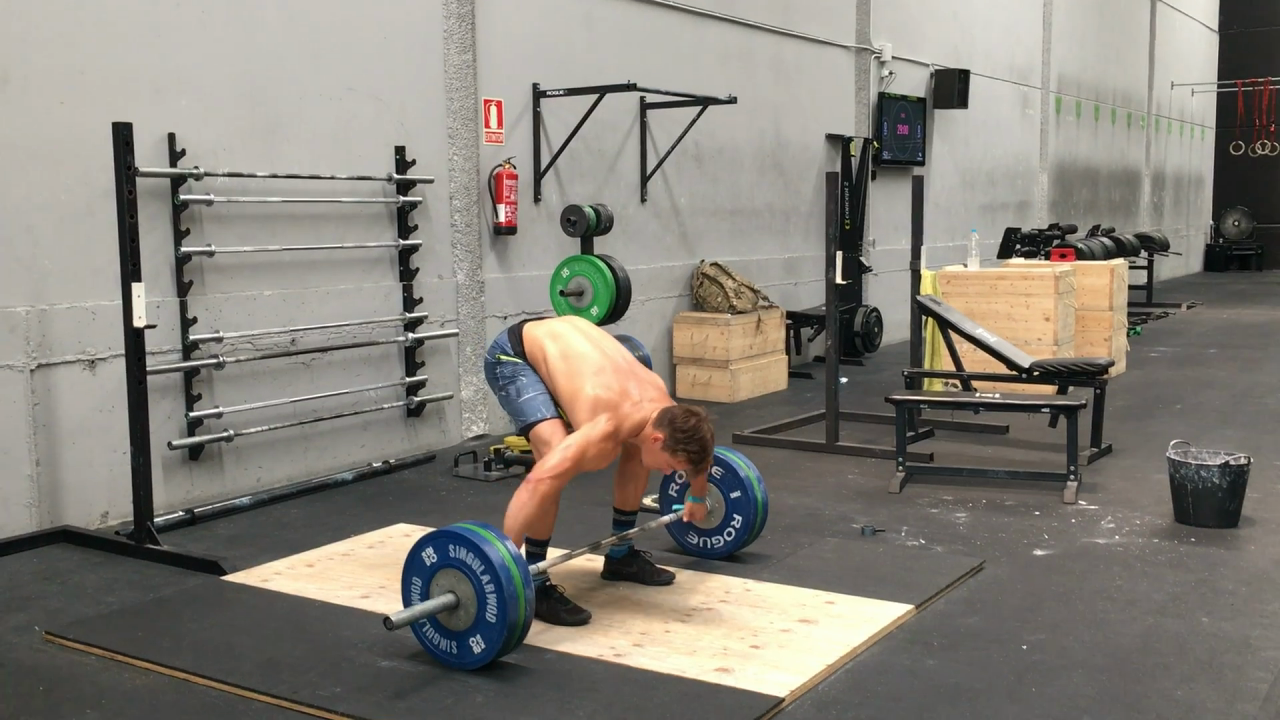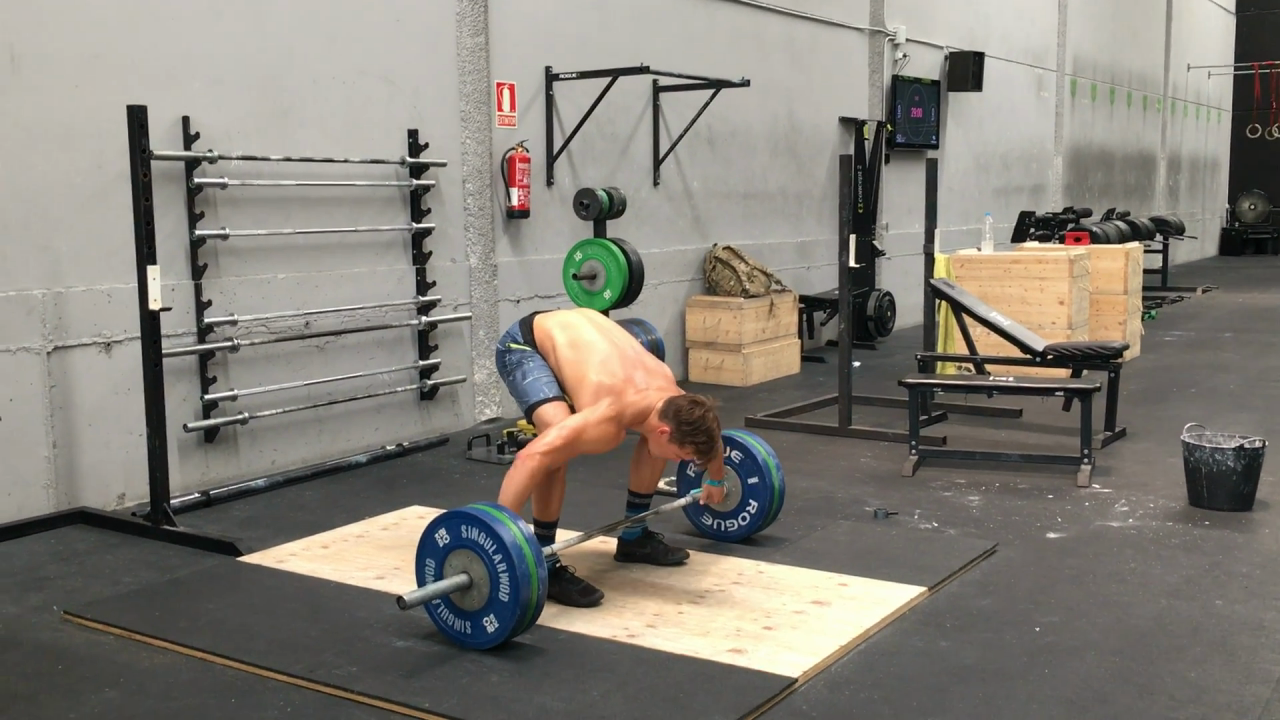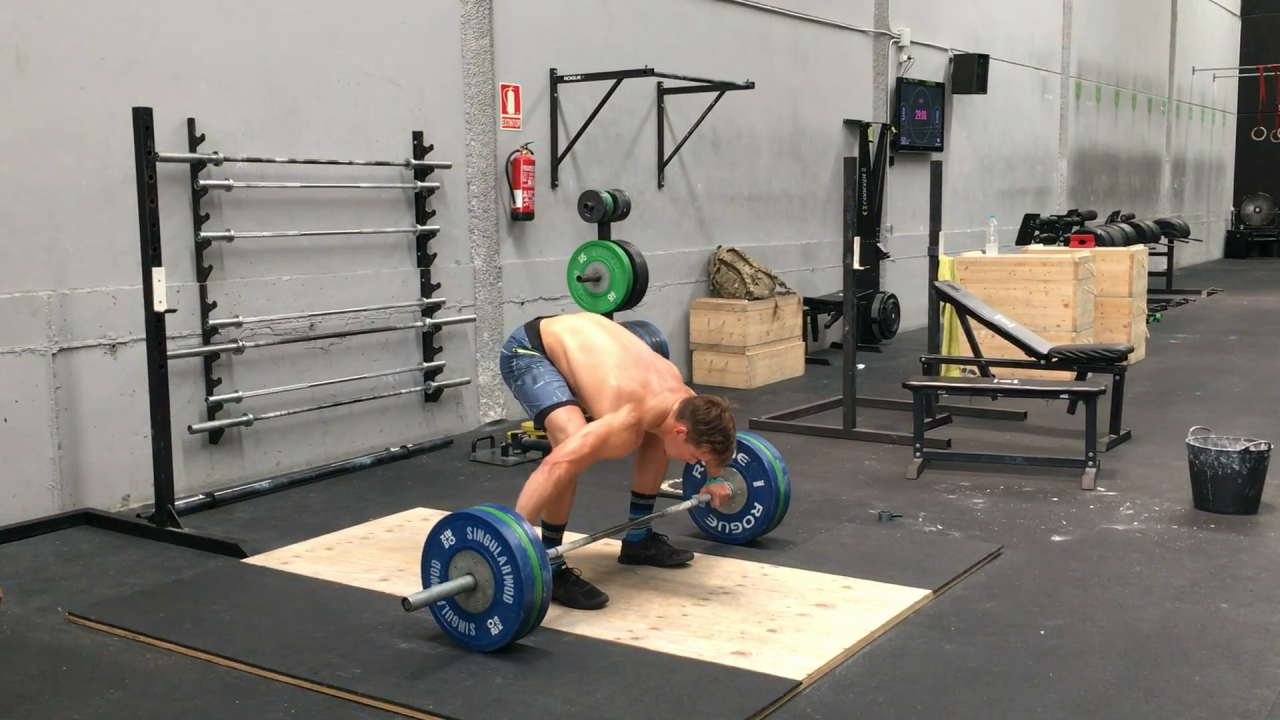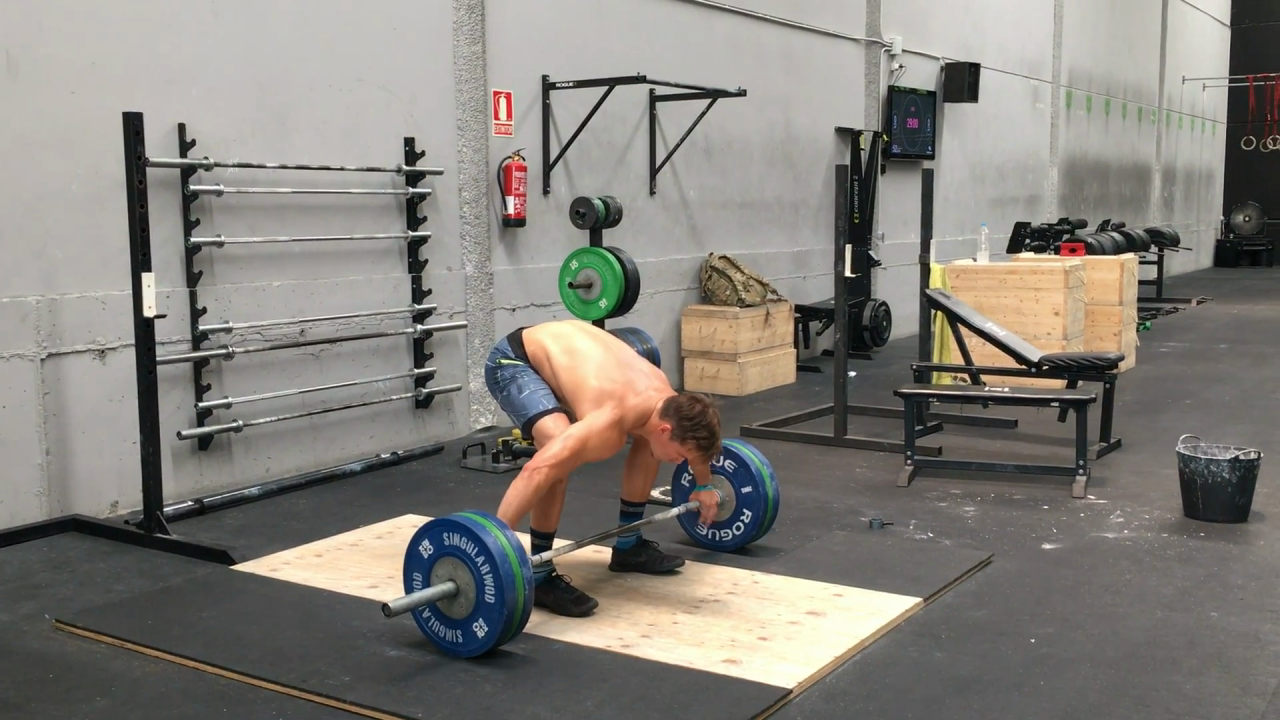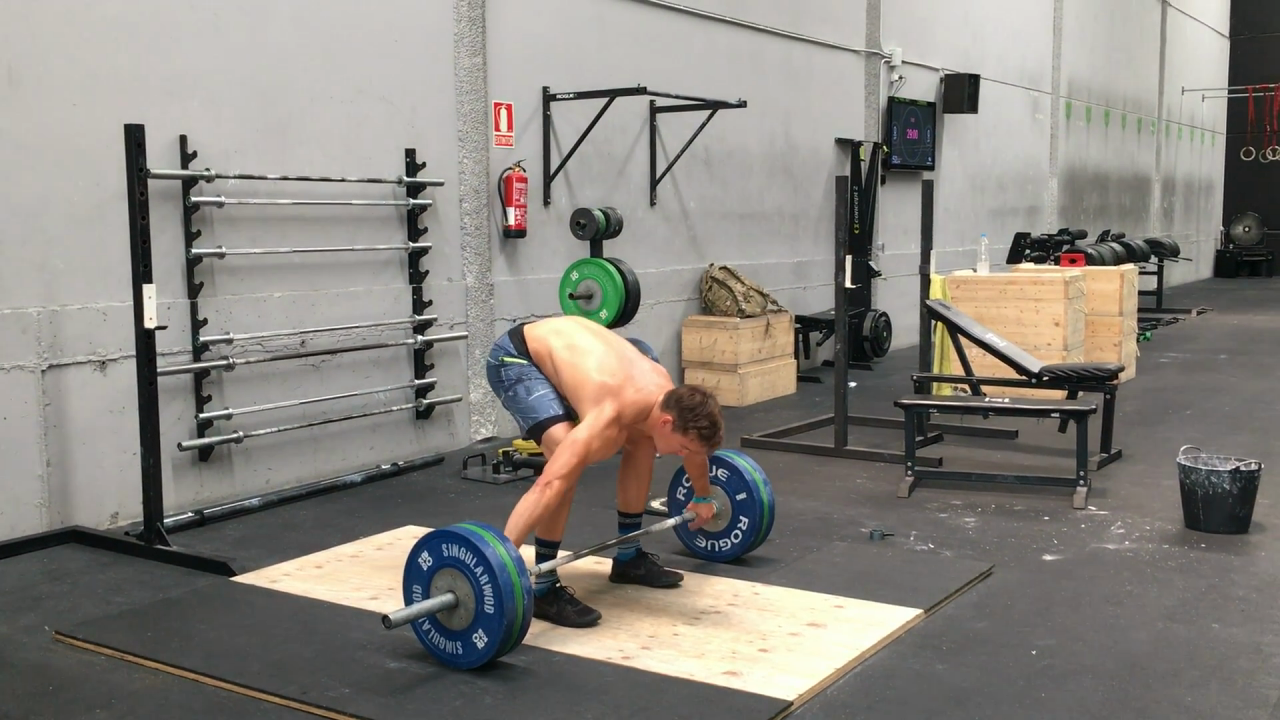
dt=1s
person 1, frame 1
left shoulder: (664, 411)
right shoulder: (607, 433)
left elbow: (691, 447)
right elbow: (536, 483)
left wrist: (698, 499)
right hip: (511, 355)
left knee: (636, 447)
right knee: (556, 455)
left ankle: (620, 555)
right ankle: (533, 585)
person 1, frame 2
left shoulder: (673, 401)
right shoulder: (609, 419)
left elbow: (709, 435)
right elbow: (530, 458)
left wrist: (715, 481)
right hip: (523, 345)
right knee: (556, 450)
left ankle: (634, 537)
right ankle: (545, 567)
person 1, frame 3
left shoulder: (683, 400)
right shoulder: (626, 425)
left elbow: (709, 430)
right elbow: (554, 466)
left wrist: (714, 478)
right hip: (528, 351)
right knee: (572, 439)
left ankle: (638, 540)
right ankle: (550, 569)
person 1, frame 4
left shoulder: (667, 402)
right shoulder: (609, 424)
left elbow: (695, 441)
right elbow: (535, 471)
left wrist: (704, 487)
right hip: (513, 361)
left knee: (647, 441)
right knee: (557, 457)
left ankle: (629, 547)
right ankle: (541, 578)
person 1, frame 5
left shoulder: (670, 400)
right shoulder: (611, 419)
left elbow: (694, 452)
right elbow: (548, 485)
left wrist: (703, 498)
right hip: (515, 358)
left knee: (642, 443)
right knee: (565, 454)
left ankle: (628, 558)
right ankle: (543, 589)
